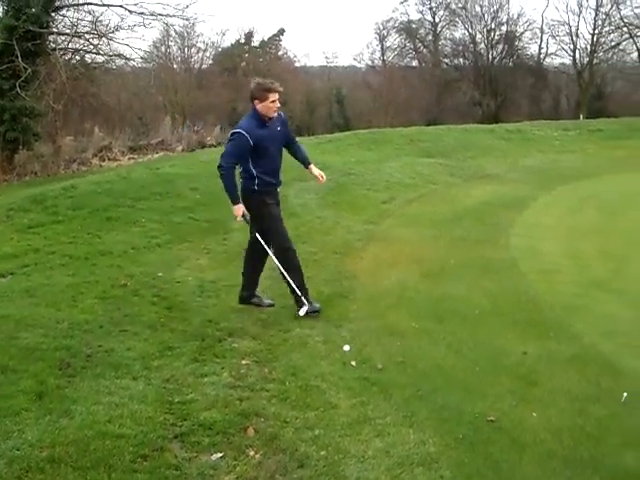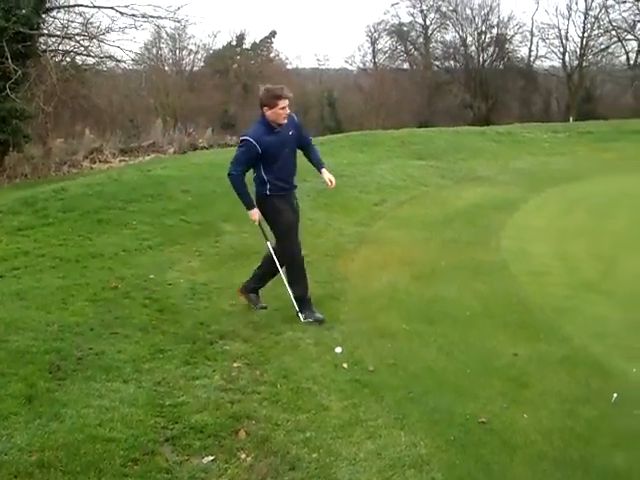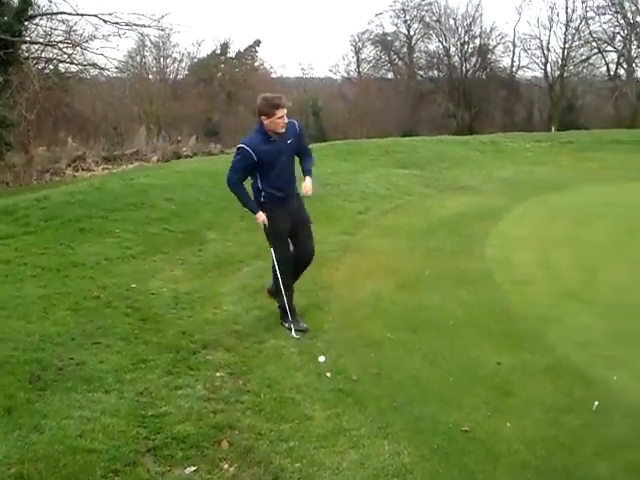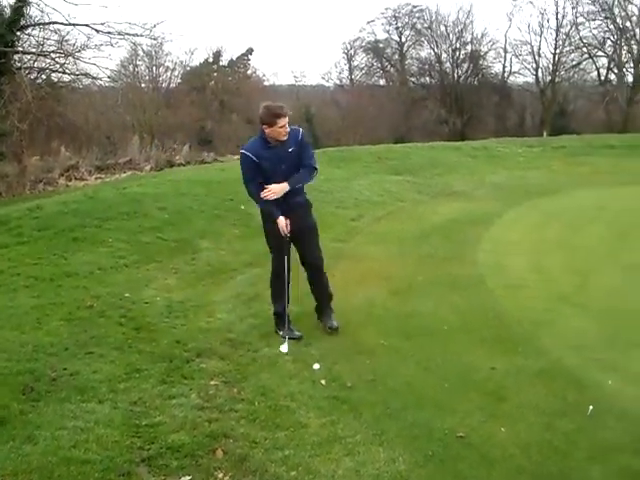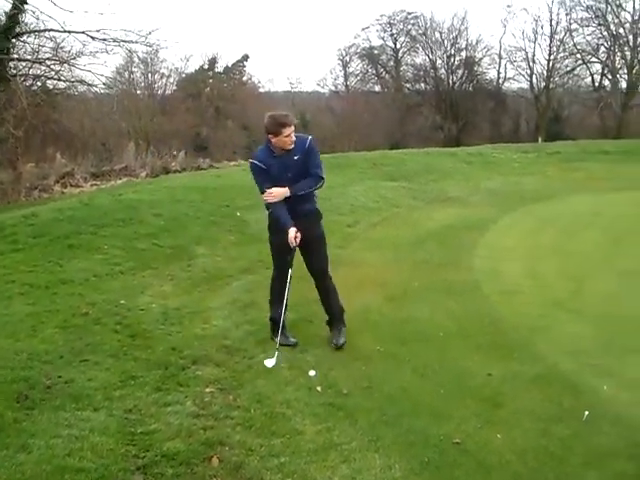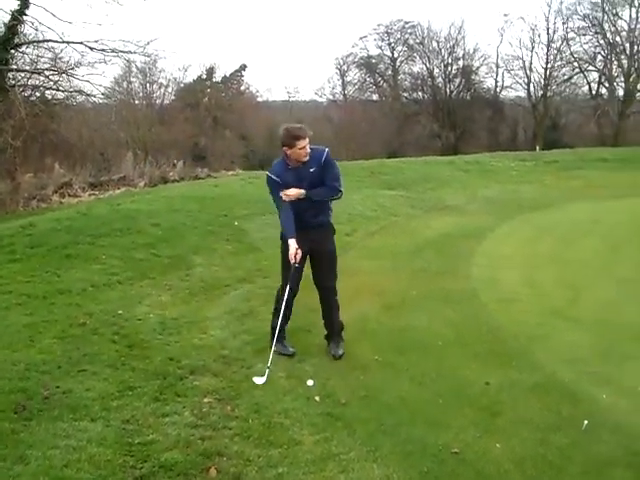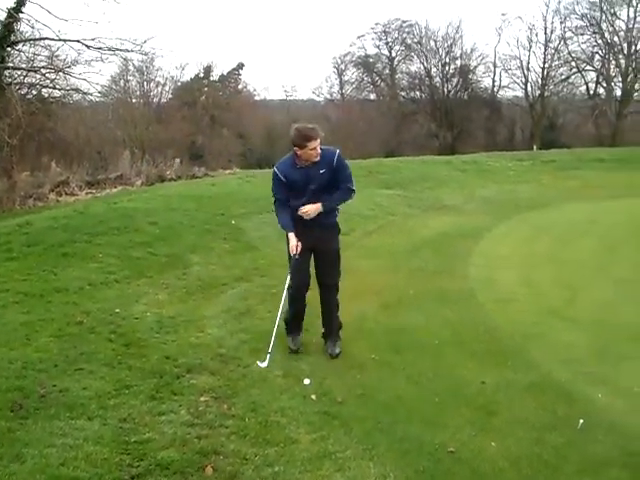
dt=0.2s
person 1, frame 1
left shoulder: (278, 119)
right shoulder: (245, 132)
left elbow: (291, 143)
right elbow: (225, 166)
left wrist: (310, 165)
right wrist: (236, 202)
left hip: (270, 191)
right hip: (257, 195)
left knee: (259, 243)
right knee: (283, 246)
left ankle: (248, 293)
right ankle: (302, 299)
person 1, frame 2
left shoulder: (291, 122)
right shoulder: (254, 139)
left elbow: (307, 146)
right elbow: (235, 173)
left wrist: (322, 168)
right wrist: (250, 207)
left hip: (289, 194)
right hip: (272, 200)
left knee: (283, 249)
right knee: (292, 252)
left ankle: (250, 287)
right ankle: (303, 305)
person 1, frame 3
left shoulder: (293, 128)
right shoulder: (250, 147)
left elbow: (306, 153)
right elbow: (234, 182)
left wrist: (308, 176)
right wrist: (254, 210)
left hip: (294, 200)
right hip: (270, 207)
left knee: (306, 253)
right knee: (282, 259)
left ankle: (277, 289)
right ankle: (287, 314)
person 1, frame 4
left shoulder: (297, 136)
right shoulder: (251, 152)
left elbow: (311, 169)
right elbow: (254, 191)
left wrist: (286, 186)
right wrist: (277, 216)
left hip: (300, 208)
right hip: (273, 215)
left knee: (314, 262)
right knee: (280, 268)
left ankle: (324, 308)
right ankle: (281, 321)
person 1, frame 5
left shoulder: (306, 144)
right shoulder: (259, 161)
left elbow: (317, 178)
right elbow: (271, 197)
left wrist: (288, 191)
right wrist: (289, 227)
left hip: (309, 216)
right hip: (281, 223)
left knee: (321, 272)
right knee: (281, 275)
left ankle: (337, 323)
right ankle: (276, 328)
person 1, frame 6
left shoulder: (322, 156)
right shoulder: (276, 173)
left elbow: (335, 190)
right elbow: (285, 209)
left wrist: (302, 194)
right wrist: (291, 241)
left hip: (322, 230)
right hip: (294, 234)
left knee: (327, 286)
right knee: (288, 285)
left ankle: (335, 336)
right ankle: (278, 337)
person 1, frame 7
left shoulder: (333, 157)
right shoulder: (282, 170)
left elbow: (347, 189)
right elbow: (280, 205)
left wrist: (320, 206)
right wrist: (290, 233)
left hip: (326, 228)
right hip: (298, 231)
left knee: (329, 284)
right knee: (298, 284)
left ankle: (332, 335)
right ankle: (293, 330)
